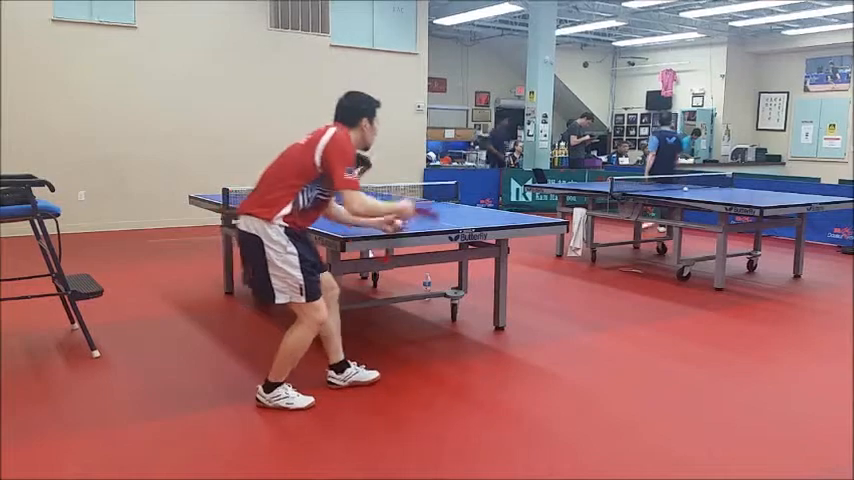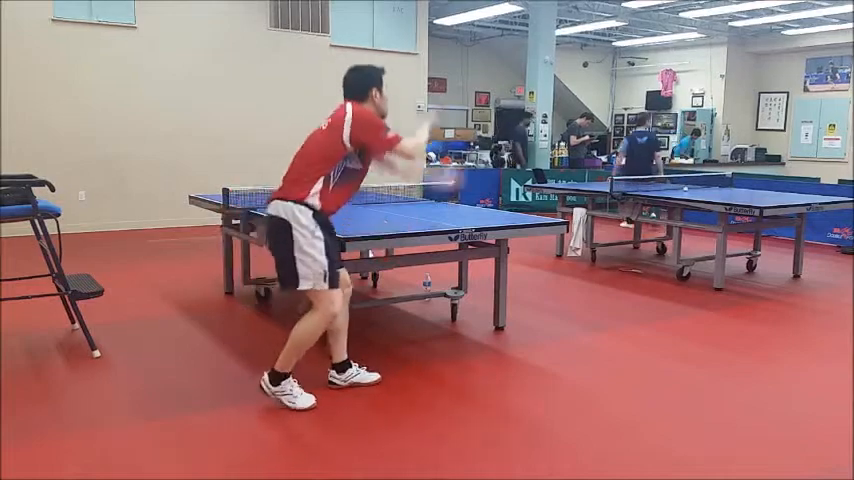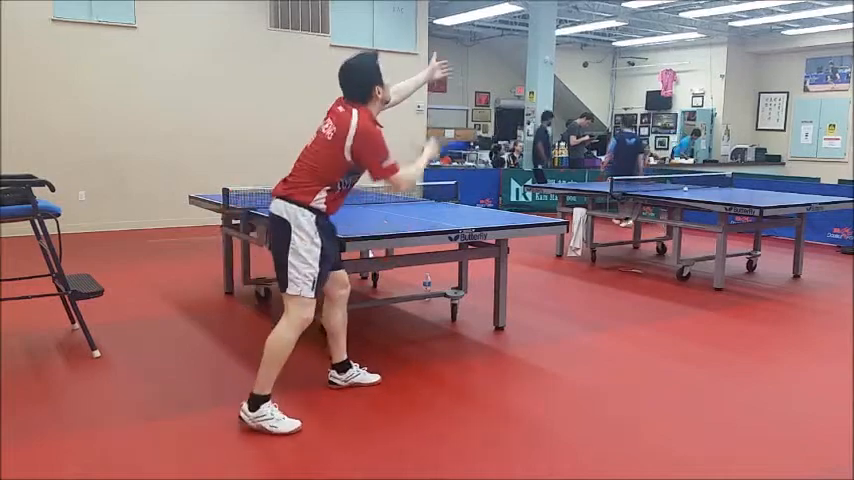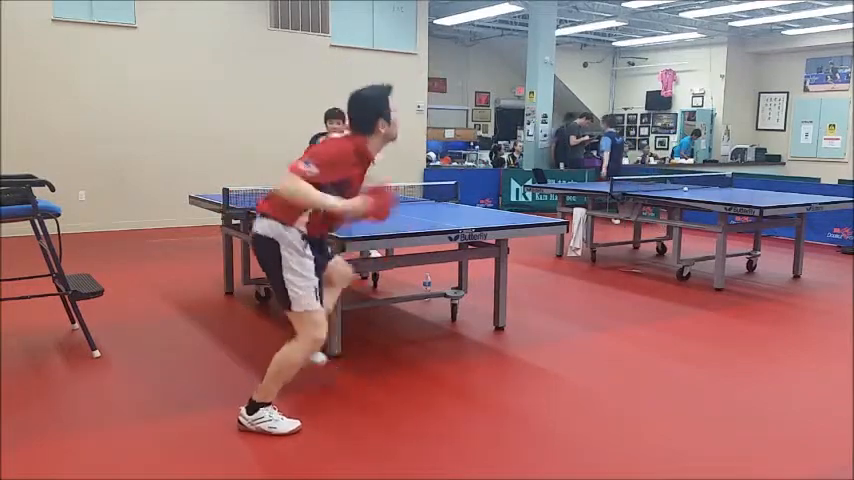
dt=0.5s
person 1, frame 1
left shoulder: (331, 139)
right shoulder: (340, 141)
left elbow: (330, 208)
right elbow: (356, 205)
left wrist: (378, 222)
right wrist: (398, 208)
left hip: (281, 227)
right hip: (268, 229)
left knee: (329, 291)
right knee: (313, 315)
left ankle: (339, 369)
right ankle: (272, 389)
person 1, frame 2
left shoulder: (351, 120)
right shoulder: (360, 116)
left elbow: (391, 158)
right elbow: (411, 150)
right wrist: (425, 129)
left hip: (306, 214)
right hip: (297, 215)
left knee: (340, 288)
right knee: (329, 308)
left ankle: (341, 369)
right ankle: (278, 379)
person 1, frame 3
left shoulder: (344, 108)
right shoulder: (363, 129)
left elbow: (391, 97)
right elbow: (400, 182)
left wrist: (427, 74)
right wrist: (427, 156)
left hip: (305, 213)
right hip: (299, 216)
left knee: (338, 287)
right knee: (299, 314)
left ankle: (341, 368)
right ankle: (256, 405)
person 1, frame 4
left shoulder: (356, 150)
right shoulder: (342, 150)
right elbow: (286, 184)
right wrist: (341, 205)
left hip: (295, 233)
right hip: (282, 235)
left knee: (339, 273)
right knee: (313, 333)
left ankle: (306, 352)
right ankle: (256, 409)
